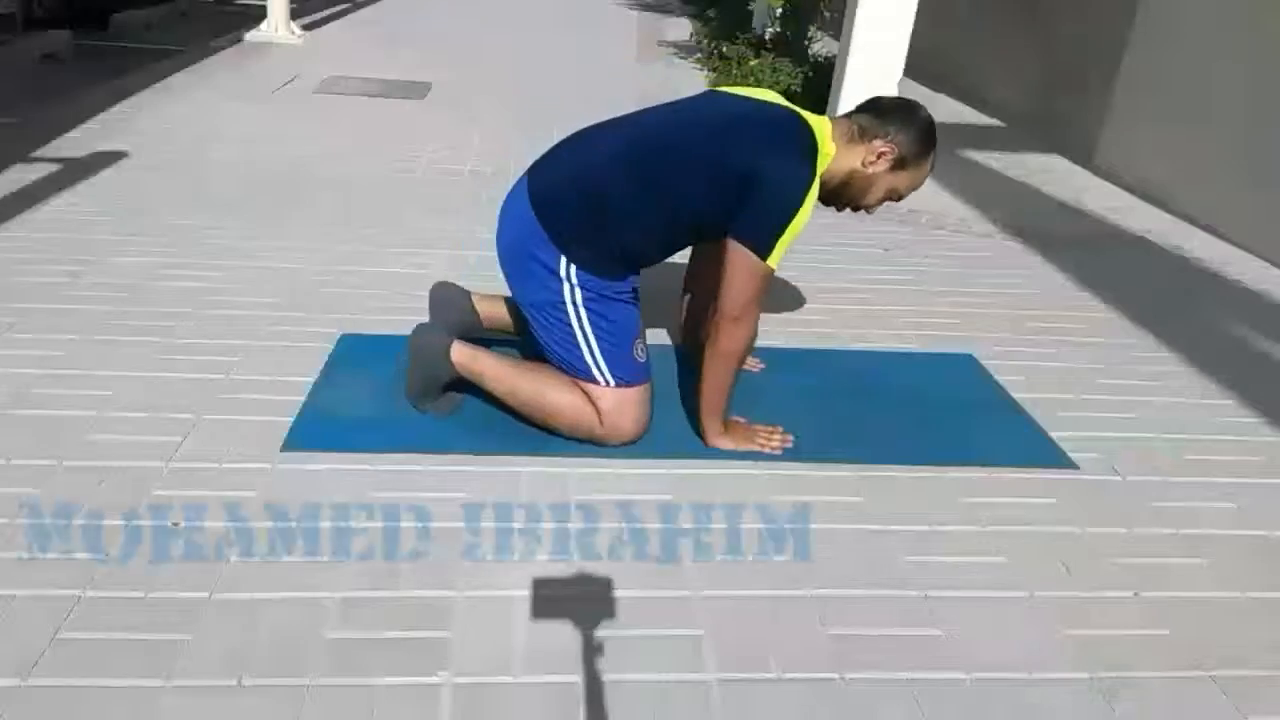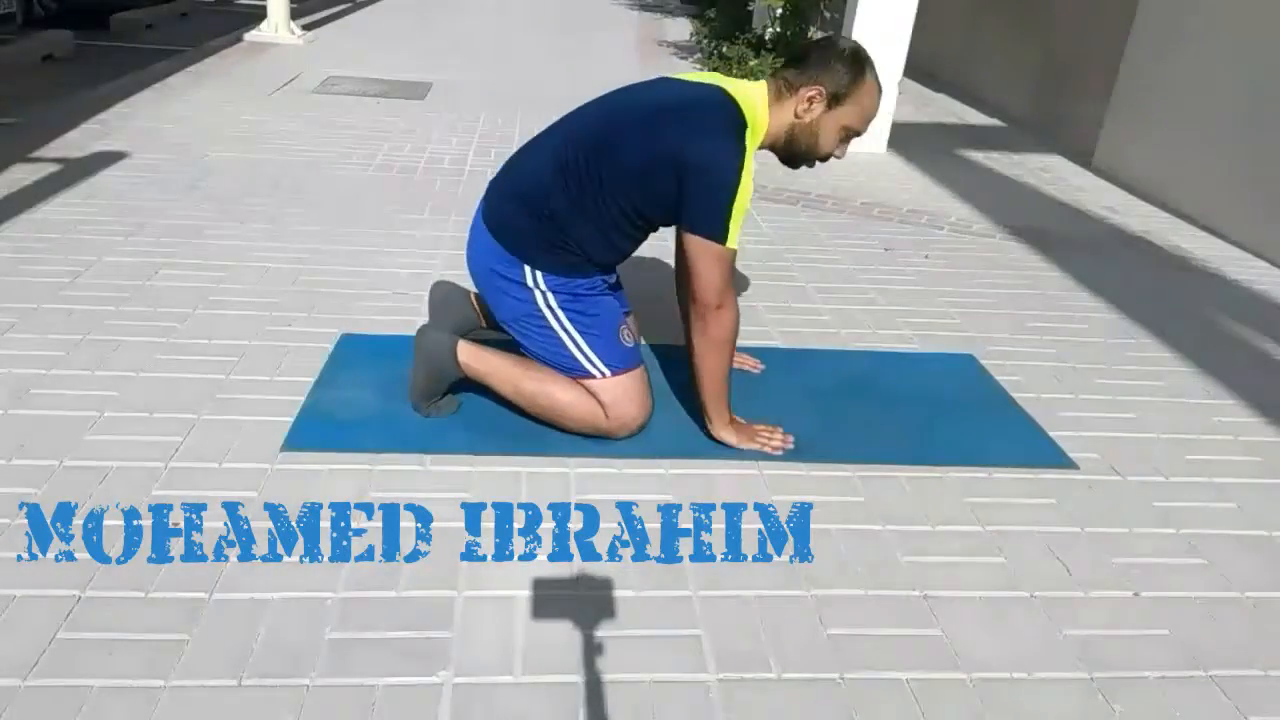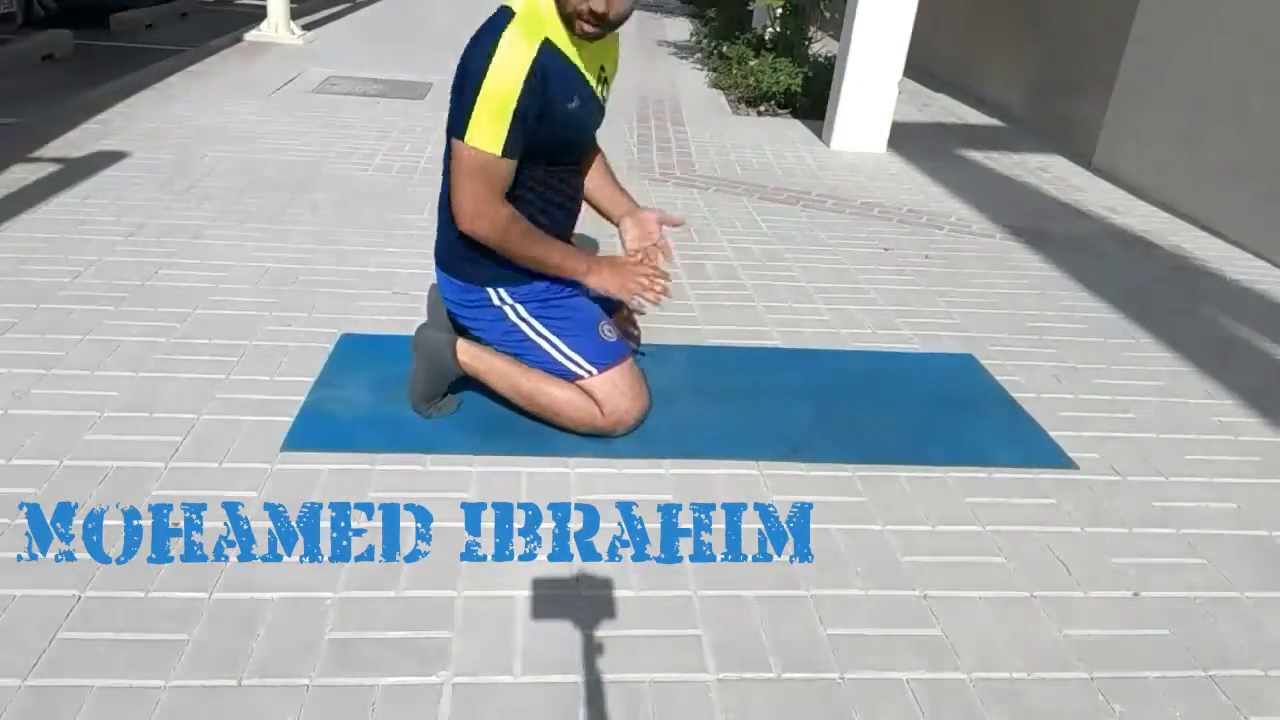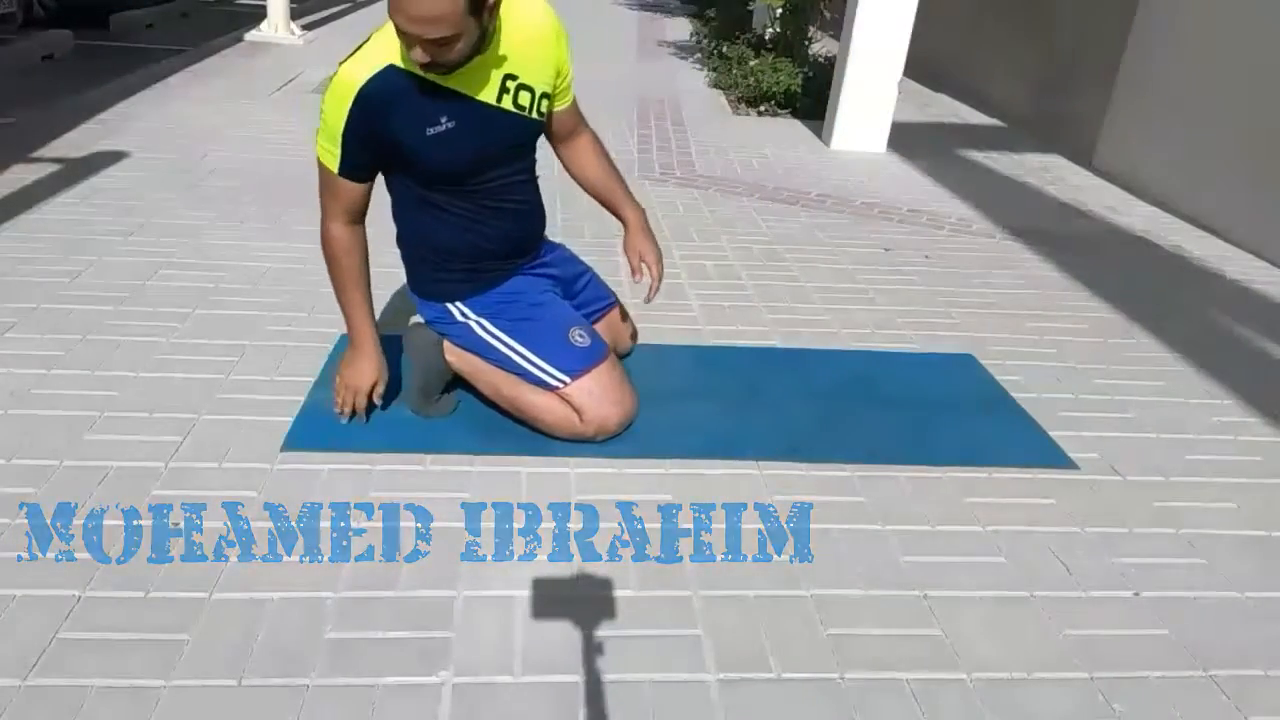
dt=0.7s
person 1, frame 1
left shoulder: (782, 128)
right shoulder: (788, 174)
left elbow: (709, 246)
right elbow: (734, 314)
left wrist: (696, 343)
right wrist: (715, 427)
left hip: (547, 207)
right hip: (562, 242)
right knee: (619, 419)
left ankle: (467, 308)
right ankle: (452, 355)
person 1, frame 2
left shoulder: (720, 105)
right shoulder: (720, 149)
left elbow: (692, 247)
right elbow: (713, 302)
left wrist: (704, 347)
right wrist: (720, 421)
left hip: (524, 226)
right hip: (527, 257)
left knee: (622, 344)
right knee: (624, 409)
left ankle: (476, 308)
right ankle: (458, 353)
person 1, frame 3
left shoulder: (599, 35)
right shoulder: (515, 54)
right elbow: (475, 212)
left wrist: (627, 217)
right wrist: (588, 269)
left hip: (544, 251)
right hip: (495, 272)
left knee: (623, 337)
right knee: (624, 405)
left ankle: (469, 319)
right ankle: (462, 350)
person 1, frame 4
right shoulder: (364, 87)
left elbow: (571, 136)
right elbow: (342, 222)
left wrist: (634, 218)
right wrist: (364, 343)
left hip: (536, 253)
right hip: (467, 288)
left knee: (620, 335)
right knee: (609, 412)
left ankle: (466, 342)
right ankle: (450, 351)
